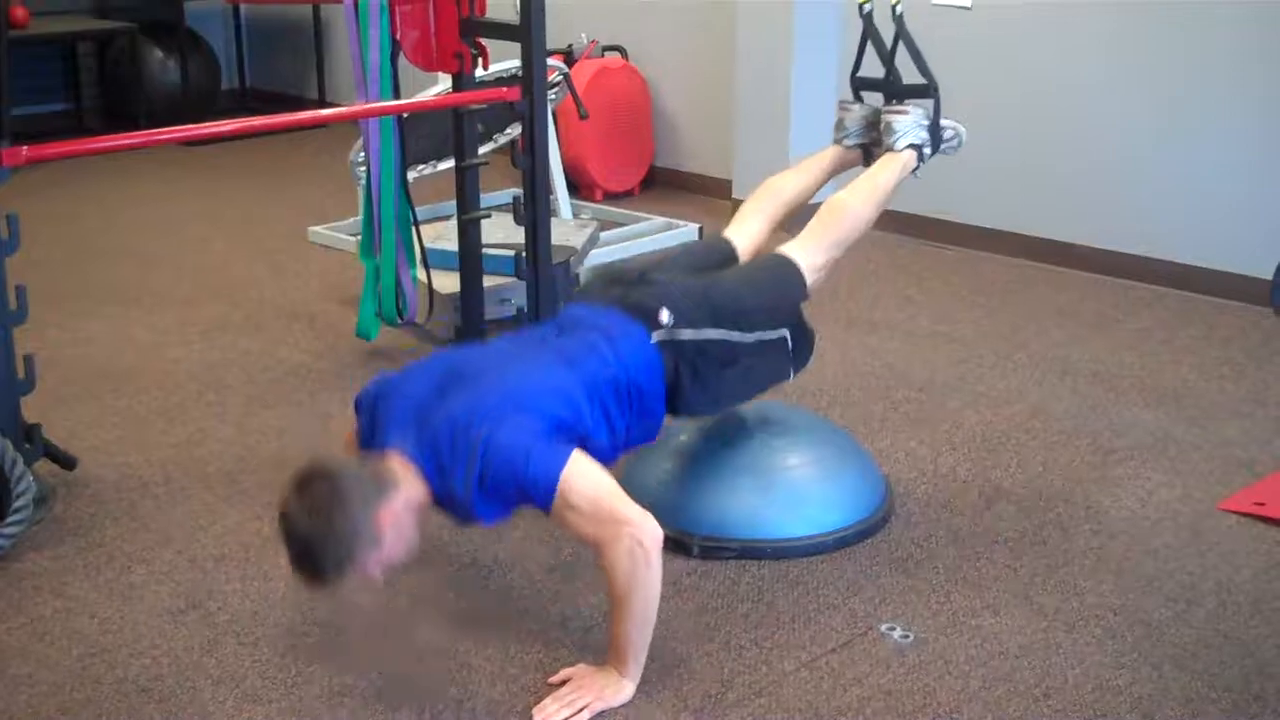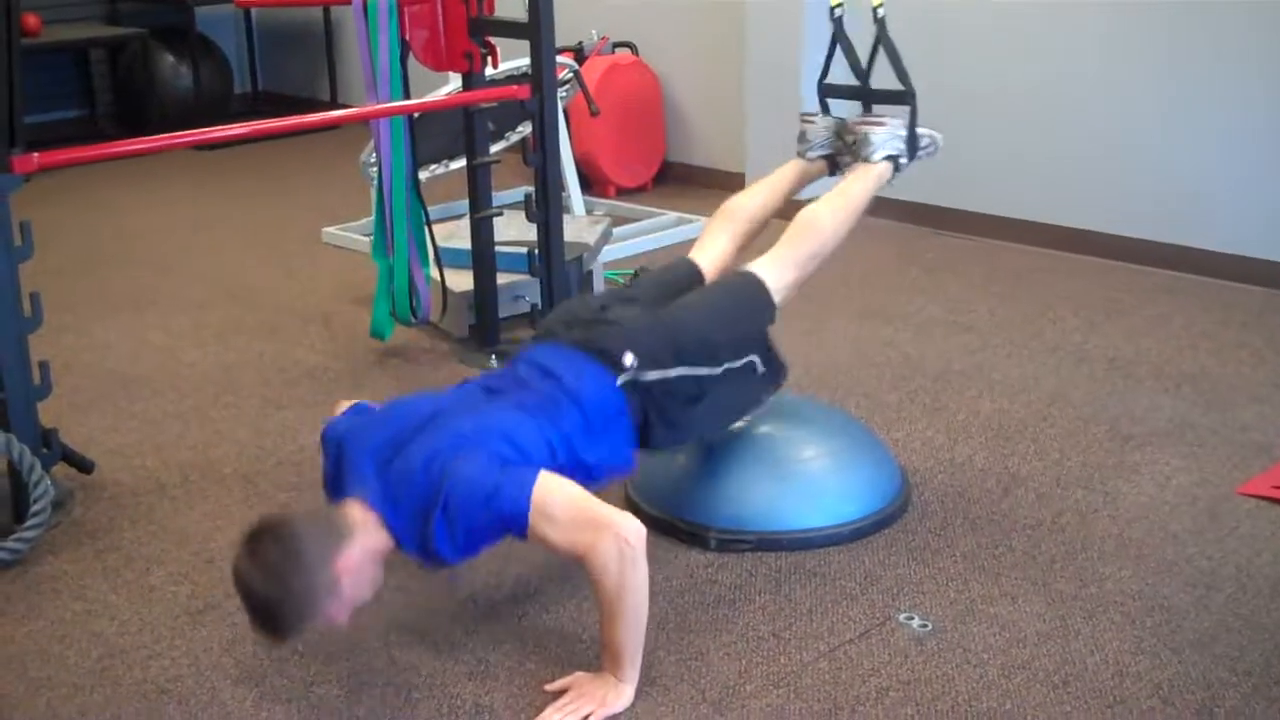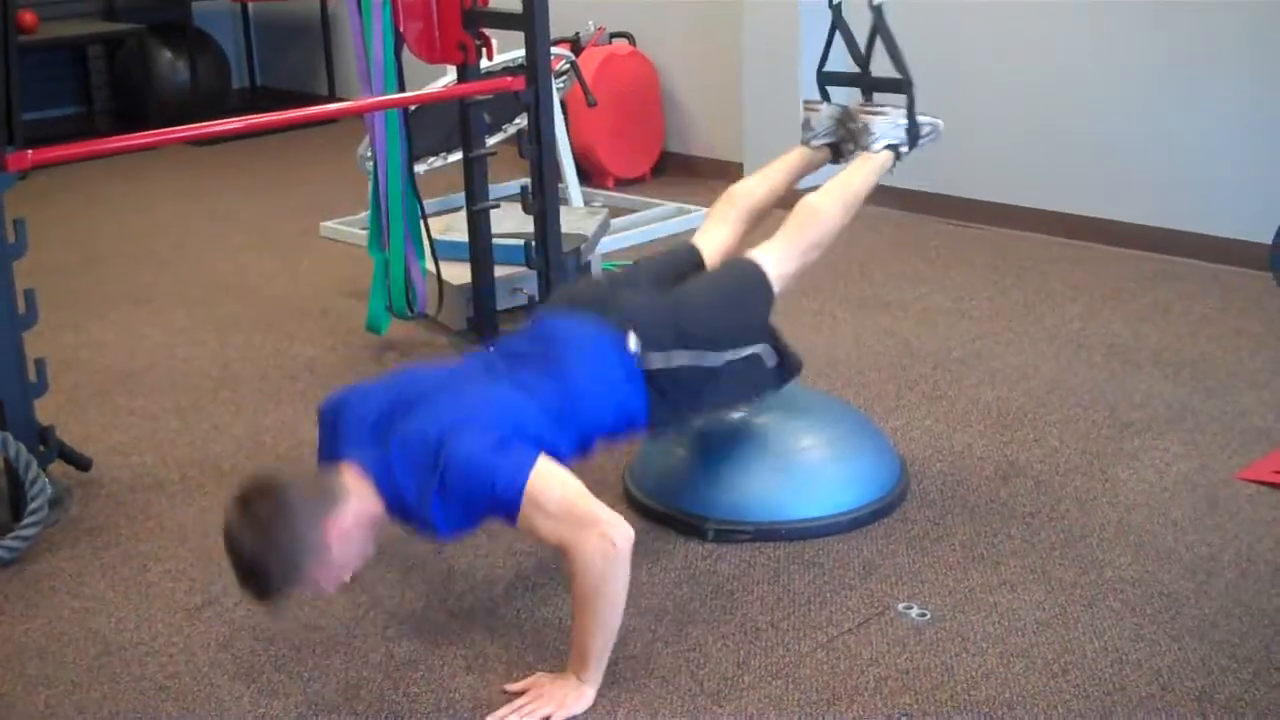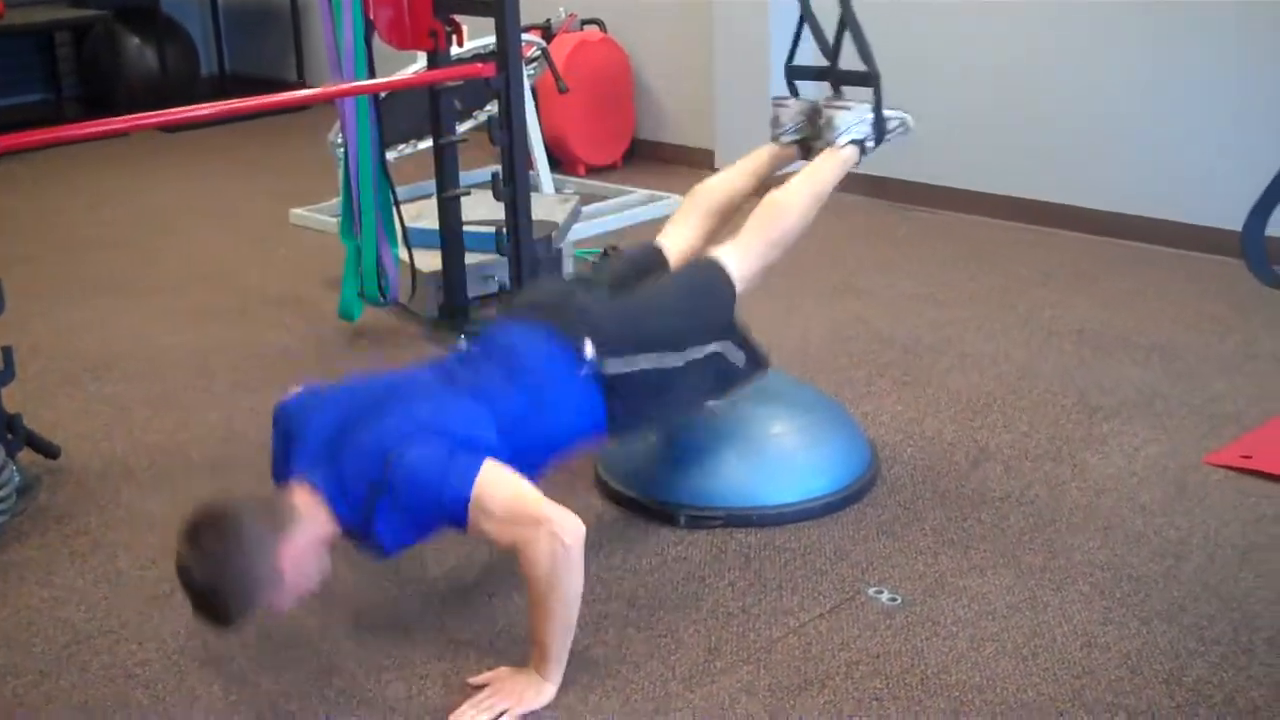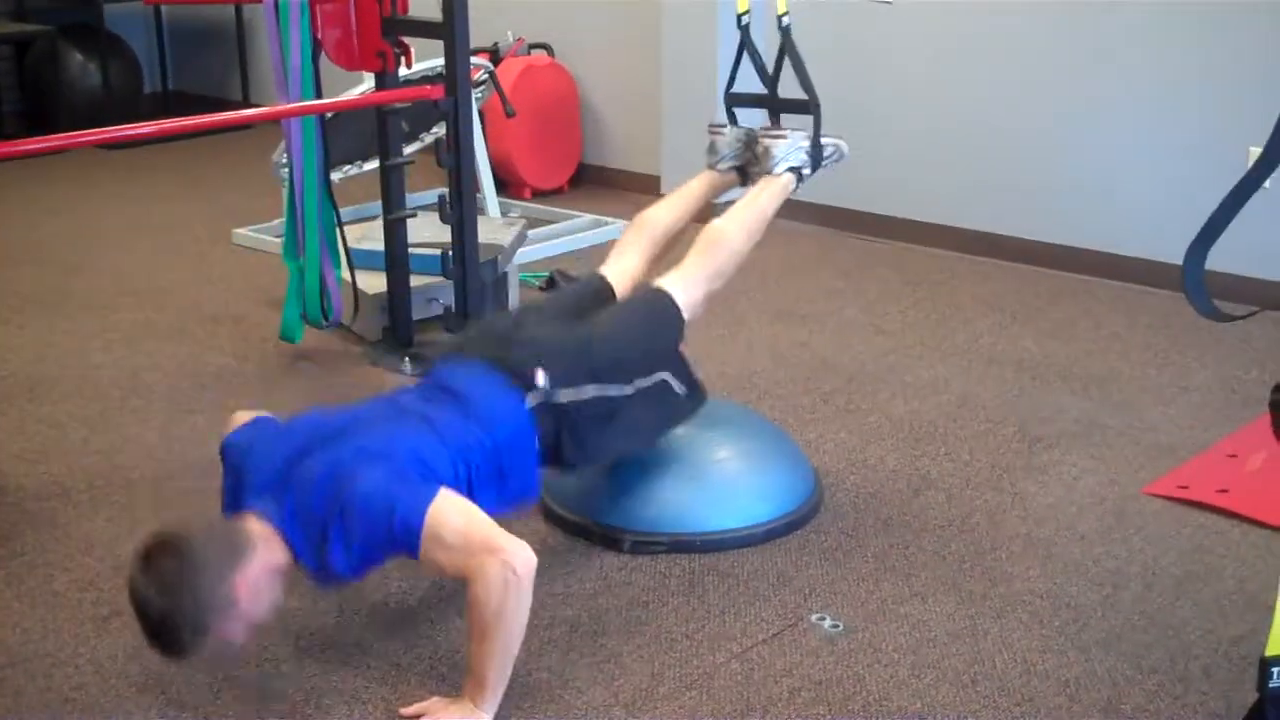
dt=1s
person 1, frame 1
left shoulder: (494, 453)
right shoulder: (388, 406)
left elbow: (638, 536)
right wrist: (358, 538)
left hip: (664, 348)
right hip: (602, 314)
left knee: (798, 264)
right knee: (741, 241)
left ankle: (905, 144)
right ankle: (850, 139)
person 1, frame 2
left shoulder: (453, 500)
right shoulder: (347, 446)
left elbow: (621, 536)
right wrist: (354, 558)
left hip: (625, 382)
right hip: (563, 351)
left knee: (766, 278)
right knee: (706, 263)
left ankle: (880, 154)
right ankle: (816, 152)
person 1, frame 3
left shoulder: (453, 469)
right shoulder: (346, 429)
left elbow: (606, 537)
right wrist: (329, 562)
left hip: (634, 367)
right hip: (568, 326)
left knee: (767, 268)
right knee: (708, 249)
left ankle: (881, 142)
right ankle: (821, 139)
person 1, frame 4
left shoulder: (396, 481)
right shoulder: (297, 432)
left elbow: (559, 534)
right wrist: (294, 541)
left hip: (587, 372)
right hip: (529, 329)
left knee: (730, 268)
right knee: (671, 251)
left ankle: (847, 137)
right ankle: (790, 135)
person 1, frame 5
left shoulder: (353, 507)
right shoulder: (249, 457)
left elbow: (509, 564)
right wrist: (228, 578)
left hip: (535, 407)
right hip: (469, 377)
left knee: (675, 295)
right knee: (615, 280)
left ankle: (784, 165)
right ankle: (728, 161)
